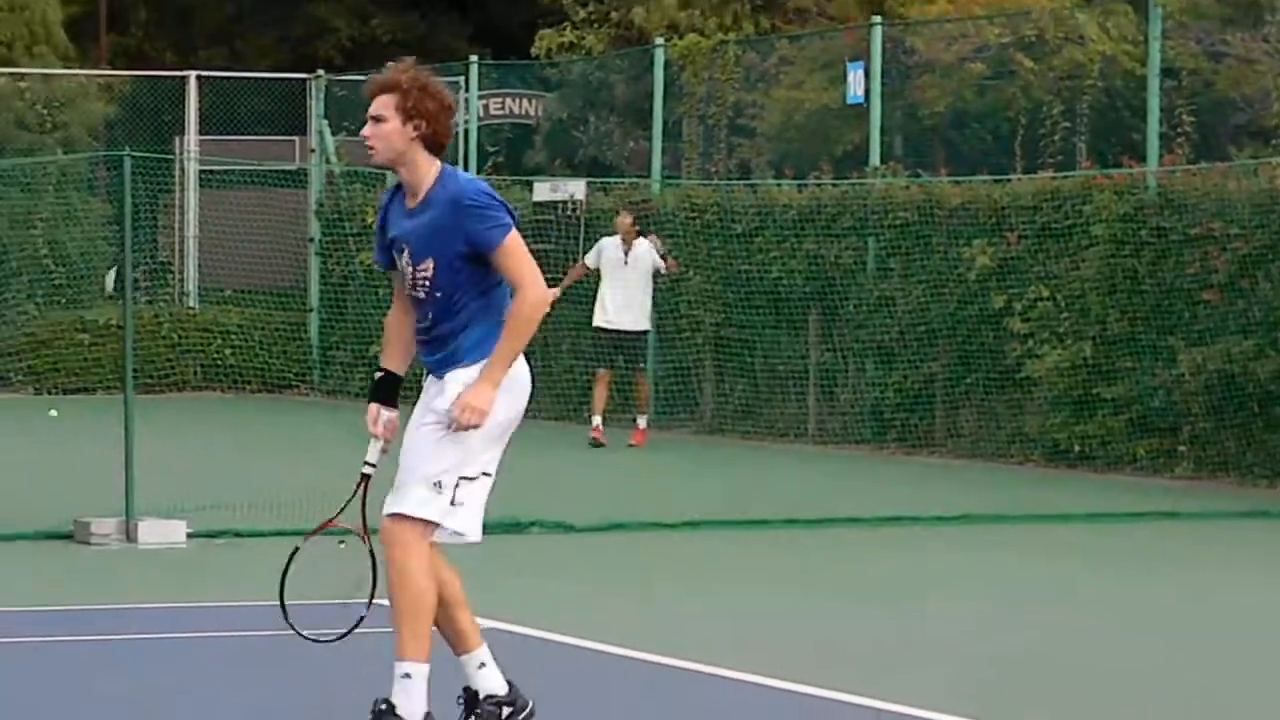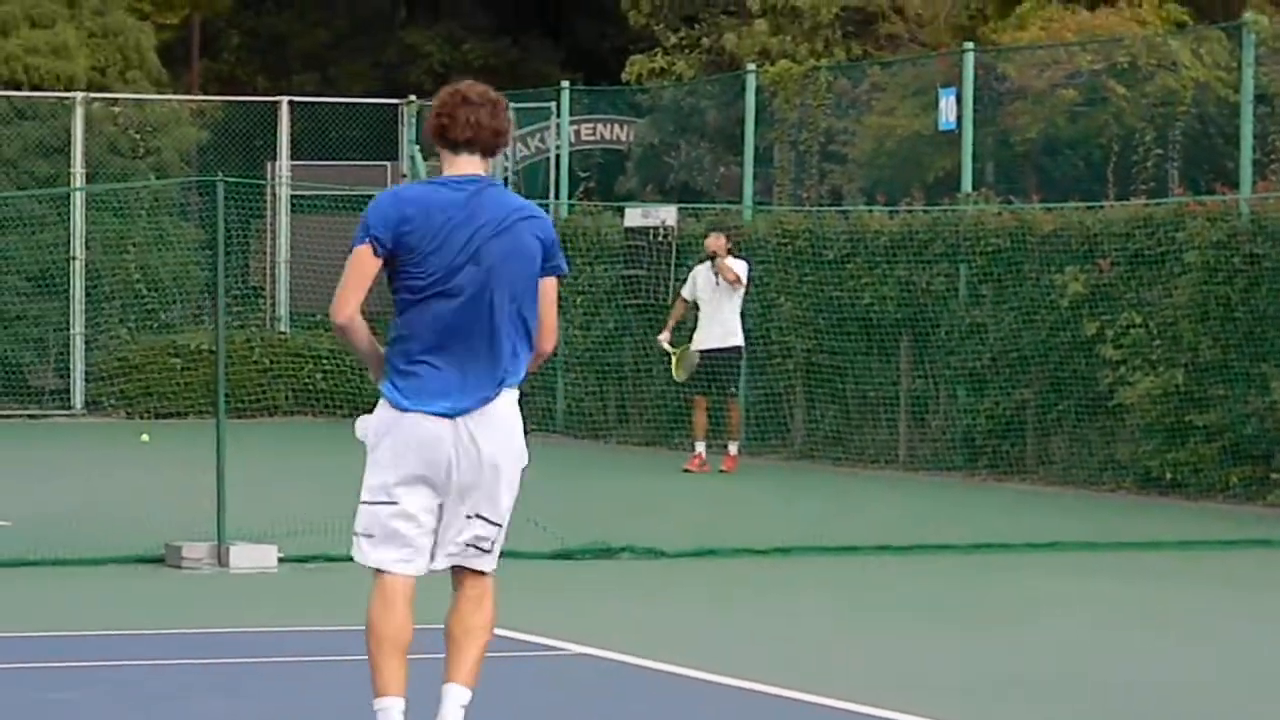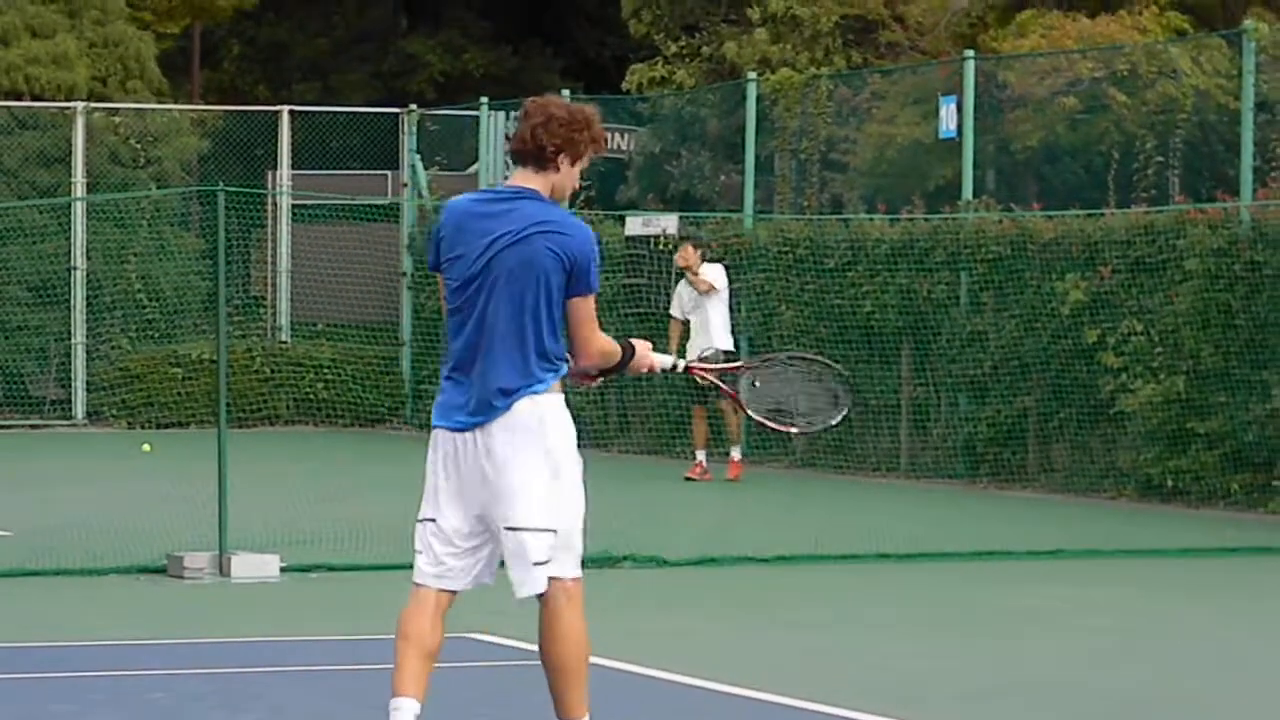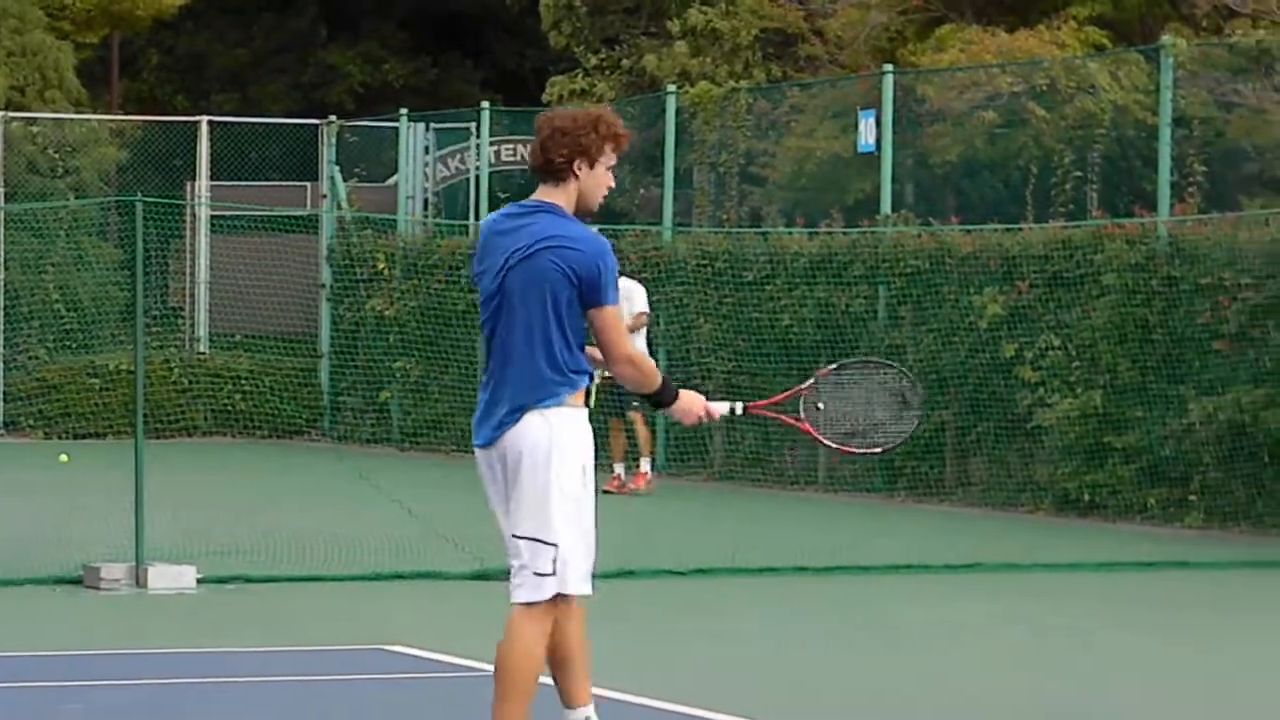
dt=0.5s
person 1, frame 1
left shoulder: (468, 198)
right shoulder: (394, 207)
left elbow: (533, 291)
left wrist: (489, 381)
right wrist: (384, 390)
left hip: (479, 380)
right hip: (451, 384)
left knee: (406, 532)
right knee: (416, 547)
person 1, frame 2
left shoulder: (395, 206)
right shoulder: (535, 224)
left elbow: (345, 312)
right elbow: (544, 342)
left wrist: (380, 360)
left hip: (410, 411)
right hip: (493, 418)
left knee: (393, 578)
right knee: (475, 577)
person 1, frame 3
left shoulder: (454, 216)
right shoulder: (571, 237)
right elbow: (587, 352)
right wrist: (630, 355)
left hip: (457, 419)
right hip: (528, 419)
left knee: (433, 584)
right knee: (559, 587)
person 1, frame 4
left shoulder: (492, 230)
right shoulder: (586, 249)
right elbow: (623, 360)
left wrist: (591, 356)
right wrist: (674, 399)
left hip: (499, 427)
right hip: (549, 428)
left knee: (561, 592)
right knee: (538, 599)
person 2, frame 1
left shoulder: (651, 248)
right shoulder: (605, 245)
left elbow: (671, 269)
right elbow: (583, 266)
left wrist: (663, 253)
right wrist: (560, 288)
left hip: (637, 324)
right hip: (607, 322)
left knee: (640, 375)
right knee: (602, 374)
left ankle: (641, 427)
right ankle: (596, 427)
person 2, frame 2
left shoulder: (739, 265)
right shoulder: (698, 272)
left elbow: (731, 278)
right elbow: (683, 300)
left wrist: (715, 255)
right wrist: (668, 329)
left hip: (728, 344)
right hip: (701, 345)
left knee: (731, 399)
right knee: (699, 400)
left ankle: (732, 453)
right ankle: (699, 455)
person 2, frame 3
left shoulder: (716, 269)
right shoulder: (681, 286)
left elbow: (704, 287)
right elbow: (677, 321)
left wrist: (685, 270)
right wrist: (672, 353)
left hip: (720, 349)
right hip: (696, 353)
left knee: (725, 403)
right knee: (698, 409)
left ankle: (736, 458)
right ankle: (700, 463)
person 2, frame 4
left shoulder: (631, 288)
left elbow: (642, 319)
left knee: (635, 416)
right knee: (615, 423)
left ankle: (645, 472)
right ankle: (618, 476)
